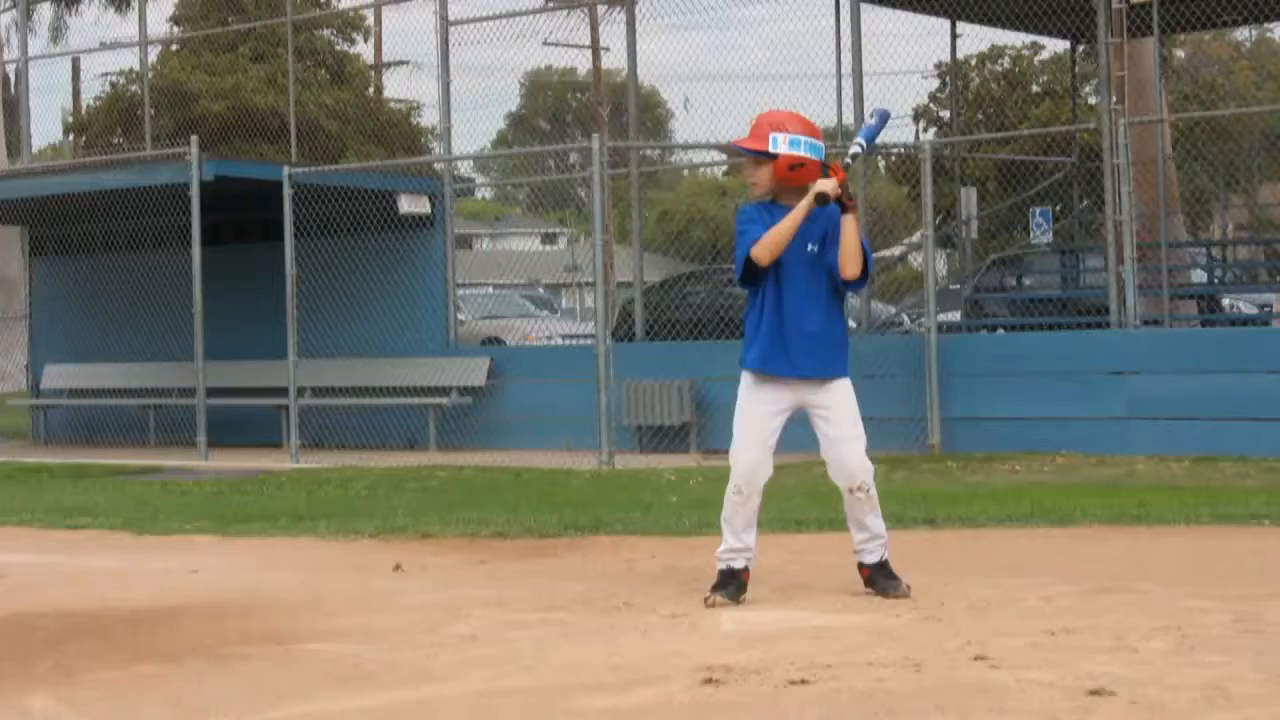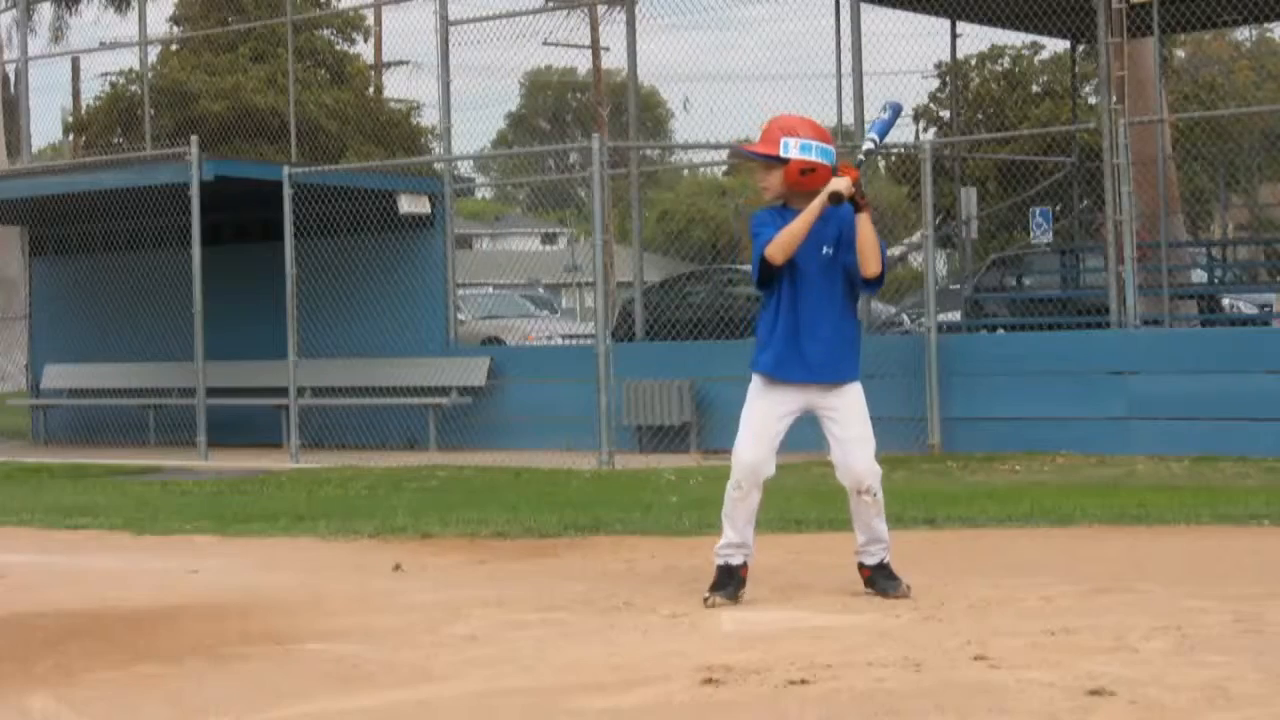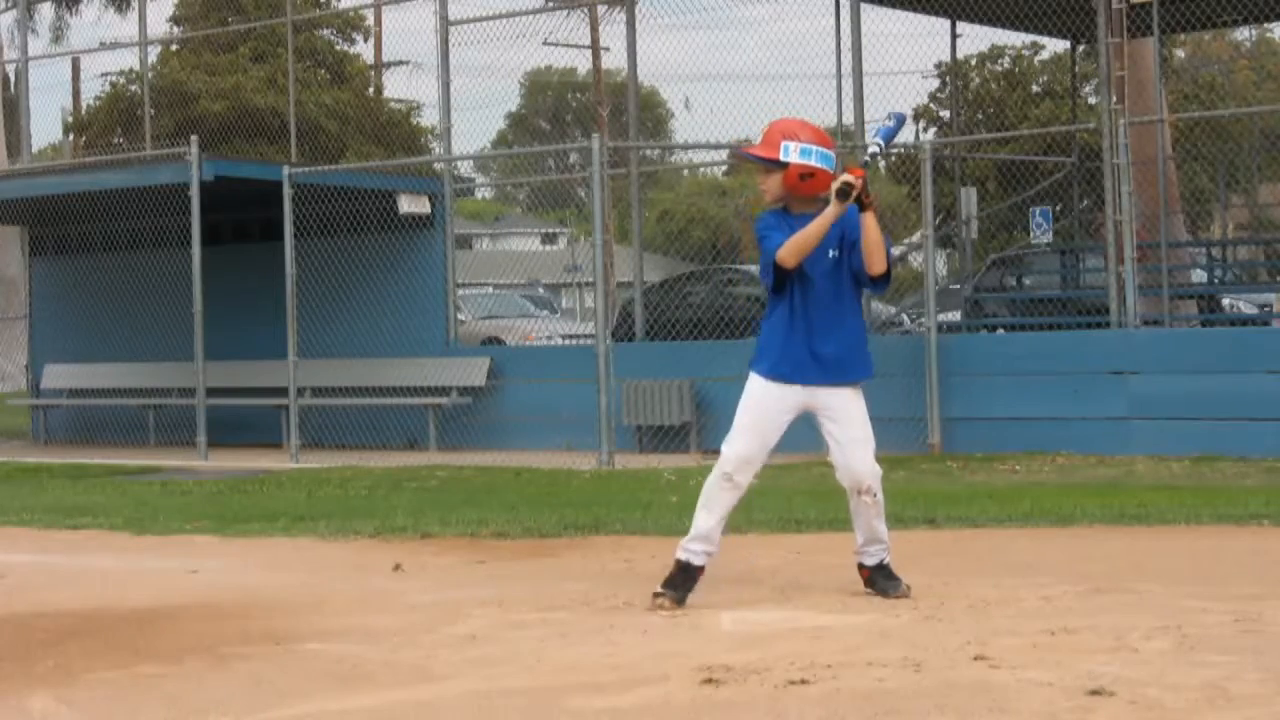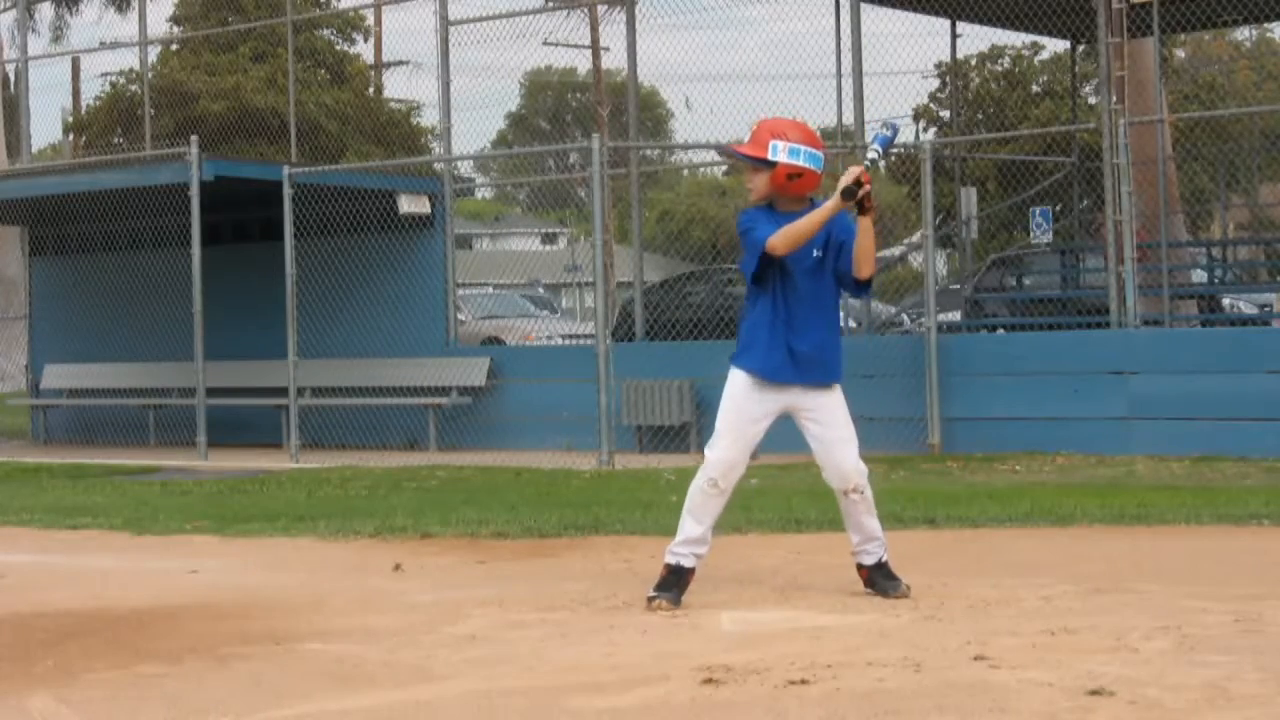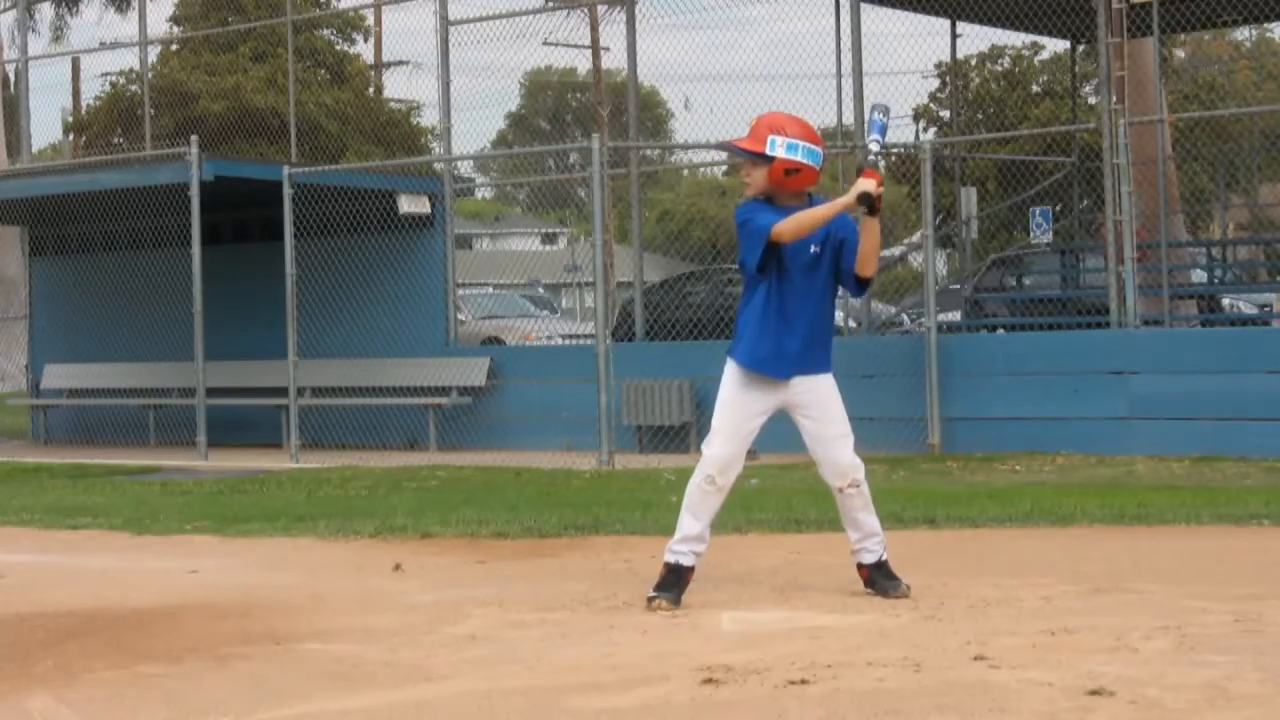
dt=0.4s
person 1, frame 1
left shoulder: (833, 218)
right shoulder: (752, 215)
left elbow: (851, 272)
right elbow: (761, 255)
left wrist: (845, 207)
right wrist: (808, 201)
left hip: (826, 368)
right hip: (765, 367)
left knee: (853, 467)
right knee: (746, 469)
left ankle: (874, 561)
right ankle: (733, 567)
person 1, frame 2
left shoulder: (845, 221)
right shoulder: (765, 220)
left elbow: (870, 270)
right elbow: (776, 254)
left wrist: (860, 205)
right wrist: (822, 200)
left hip: (837, 371)
right hip: (776, 369)
left knee: (861, 471)
right knee: (747, 465)
left ankle: (875, 563)
right ankle: (732, 564)
person 1, frame 3
left shoulder: (850, 223)
right shoulder: (769, 224)
left elbow: (877, 268)
right elbow: (789, 257)
left wrist: (864, 207)
right wrist: (836, 207)
left hip: (838, 374)
right hip: (776, 371)
left knee: (862, 471)
right knee: (735, 461)
left ankle: (874, 562)
right ankle: (689, 562)
person 1, frame 4
left shoulder: (834, 224)
right shoulder: (752, 220)
left elbow: (862, 272)
right elbow: (780, 244)
left wrist: (863, 211)
right wrist: (837, 201)
left hip: (817, 373)
right hip: (756, 371)
left knee: (848, 471)
right knee: (720, 466)
left ankle: (873, 562)
right ankle: (679, 565)
person 1, frame 5
left shoulder: (832, 217)
right shoulder: (750, 214)
left elbow: (863, 272)
right elbow: (787, 231)
left wrist: (871, 212)
right wrist: (849, 199)
left hip: (811, 371)
right hip: (751, 367)
left knee: (844, 468)
right knee: (716, 464)
left ankle: (873, 562)
right ankle: (677, 566)
